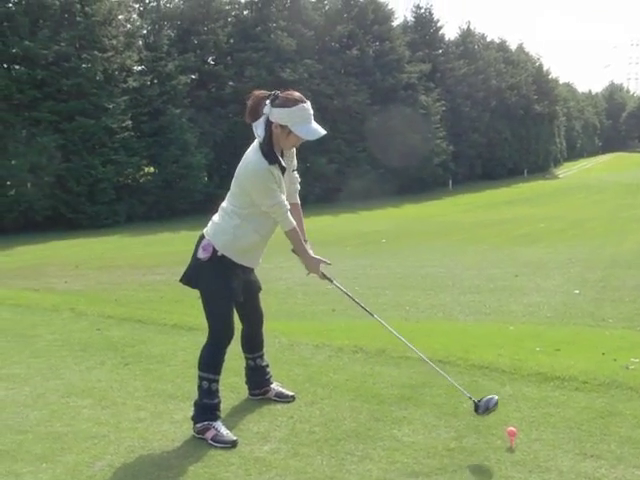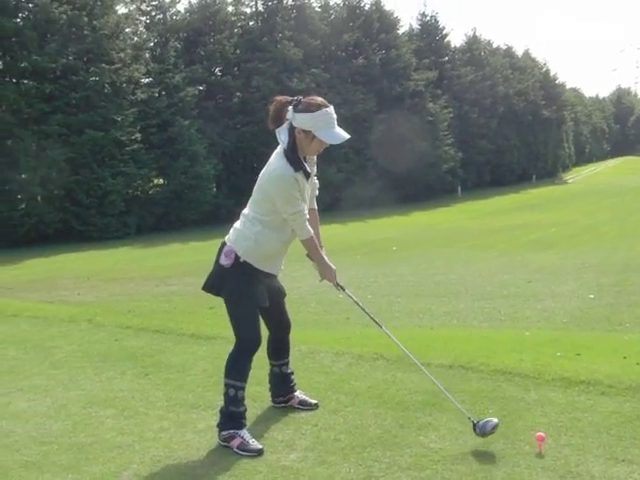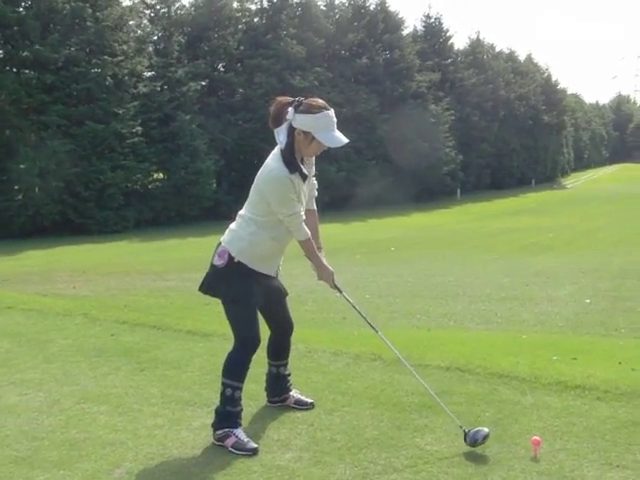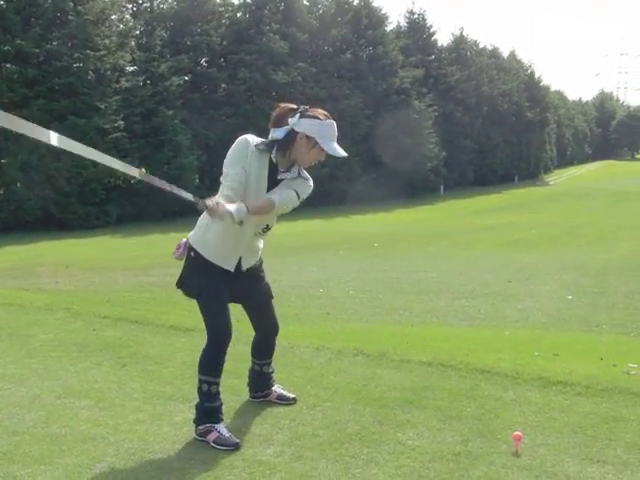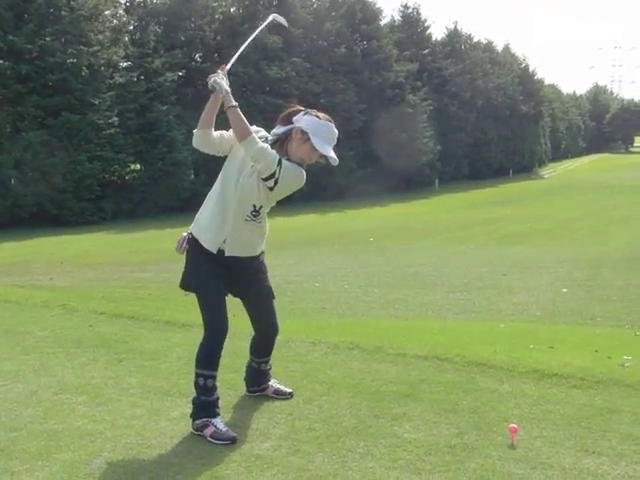
dt=0.5s
person 1, frame 1
left shoulder: (284, 151)
right shoulder: (257, 167)
left elbow: (292, 201)
right elbow: (282, 216)
left wrist: (305, 248)
right wrist: (306, 256)
left hip: (241, 256)
right hip: (219, 255)
left knee: (254, 320)
right knee: (222, 333)
left ankle: (259, 384)
right ankle: (205, 417)
person 1, frame 2
left shoulder: (304, 158)
right shoulder: (282, 174)
left elbow: (310, 209)
right elbow: (301, 226)
left wrist: (320, 253)
right wrist: (322, 263)
left hip: (263, 262)
right hip: (241, 262)
left knee: (281, 327)
right knee: (248, 340)
left ankle: (283, 392)
right ankle: (231, 425)
person 1, frame 3
left shoulder: (304, 161)
right shoulder: (277, 174)
left elbow: (310, 209)
right elbow: (297, 228)
left wrist: (320, 253)
right wrist: (319, 264)
left hip: (264, 263)
right hip: (238, 261)
left knee: (283, 327)
right knee: (248, 339)
left ankle: (279, 391)
right ankle: (226, 424)
person 1, frame 4
left shoulder: (302, 182)
right shoulder: (247, 147)
left elbow: (269, 205)
right elbow: (230, 193)
left wrist: (234, 211)
right wrist: (225, 207)
left hip: (247, 261)
right hip: (209, 254)
left knee: (268, 327)
right knee: (220, 335)
left ankle: (261, 386)
right ankle: (207, 419)
person 1, frame 5
left shoulder: (294, 175)
right shoulder: (255, 137)
left elbow: (249, 144)
right elbow: (203, 141)
left wrist: (228, 98)
right wrist: (217, 95)
left hip: (247, 256)
right hip: (206, 248)
left knee: (267, 326)
right knee: (216, 329)
left ankle: (257, 380)
right ankle: (203, 413)
